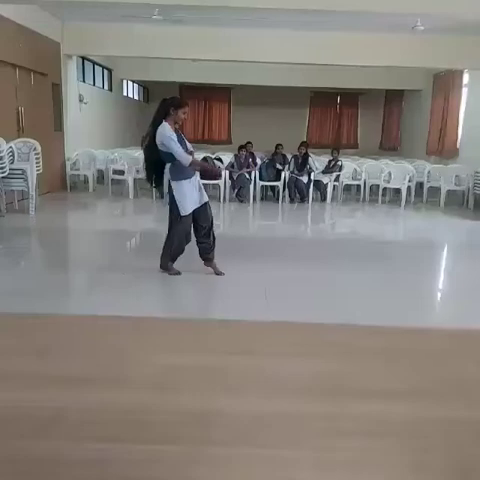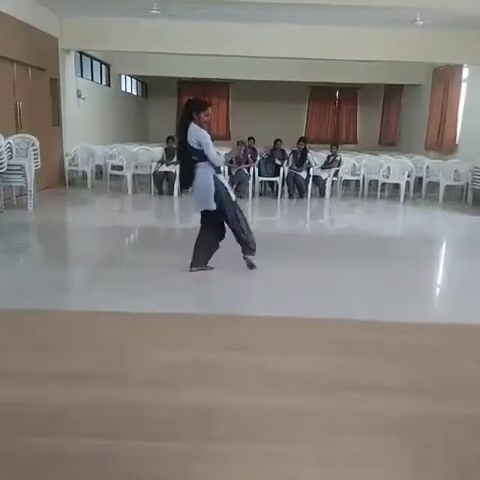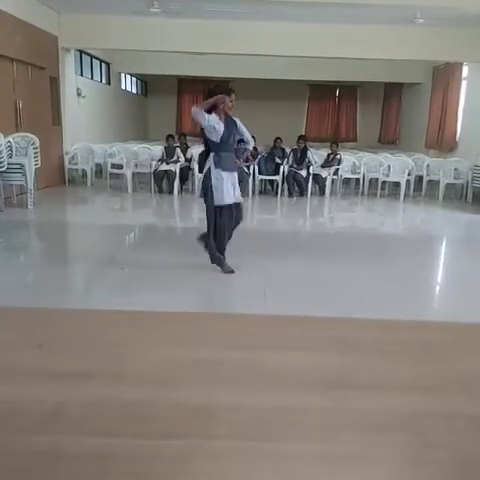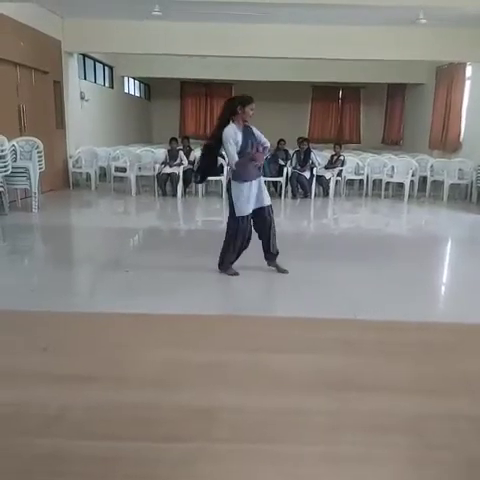
dt=0.7s
person 1, frame 1
left shoulder: (175, 130)
right shoulder: (164, 132)
left elbow: (189, 149)
right elbow: (183, 158)
left wrist: (194, 163)
right wrist: (208, 166)
left hip: (191, 179)
right hip: (179, 182)
left knee: (204, 219)
right knee: (182, 225)
left ankle: (209, 259)
right ankle: (166, 262)
person 1, frame 2
left shoulder: (190, 130)
right shoulder: (200, 132)
right elbow: (215, 160)
left hip: (201, 180)
right hip: (211, 177)
left knee: (210, 222)
right knee: (233, 215)
left ankle: (198, 262)
right ankle: (248, 250)
person 1, frame 3
left shoulder: (234, 121)
right shoulder: (209, 120)
left elbow: (250, 141)
right elbow: (195, 112)
right wrist: (214, 100)
left hip: (231, 170)
right hip: (216, 170)
left knee: (235, 214)
right knee: (223, 215)
left ankle: (207, 238)
right ankle: (218, 258)
person 1, frame 4
left shoulder: (250, 130)
right shoulder: (228, 132)
left elbow: (266, 145)
right elbow: (234, 163)
left wrist: (261, 159)
right wrist: (251, 159)
left hip: (256, 180)
right hip: (239, 183)
left knee: (266, 220)
right knee: (241, 226)
left ankle: (271, 259)
right ankle: (225, 264)
